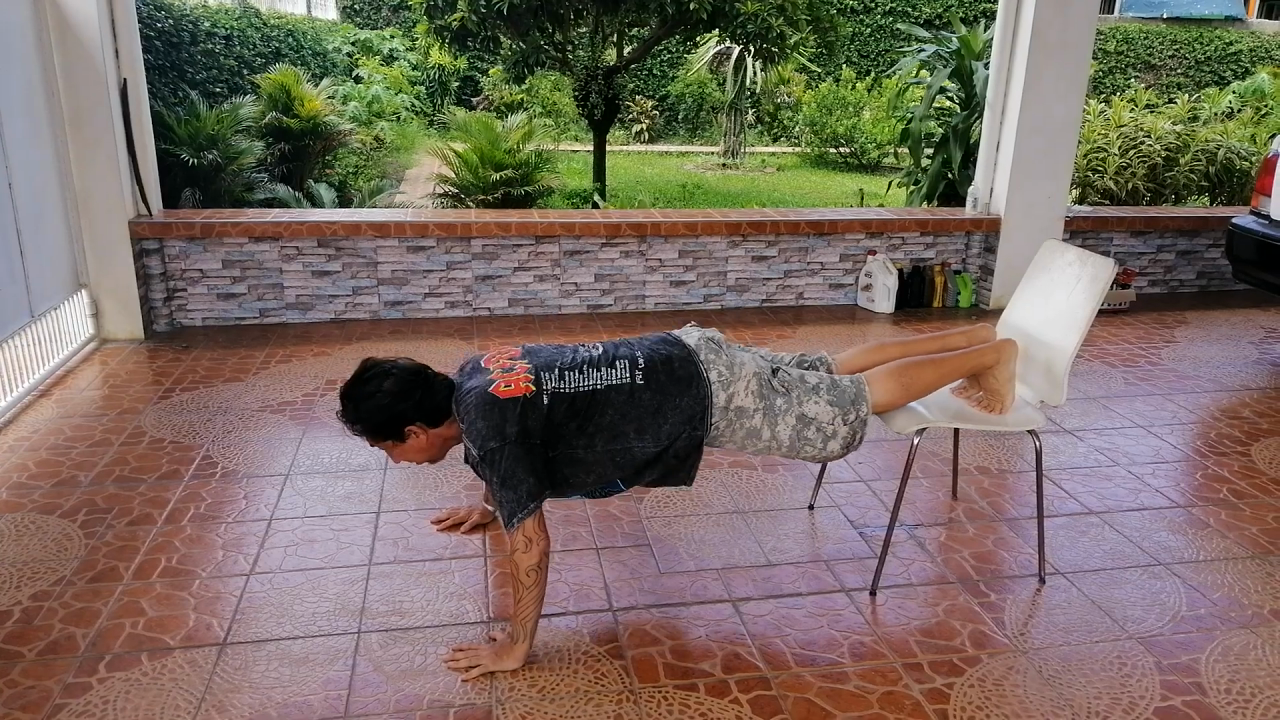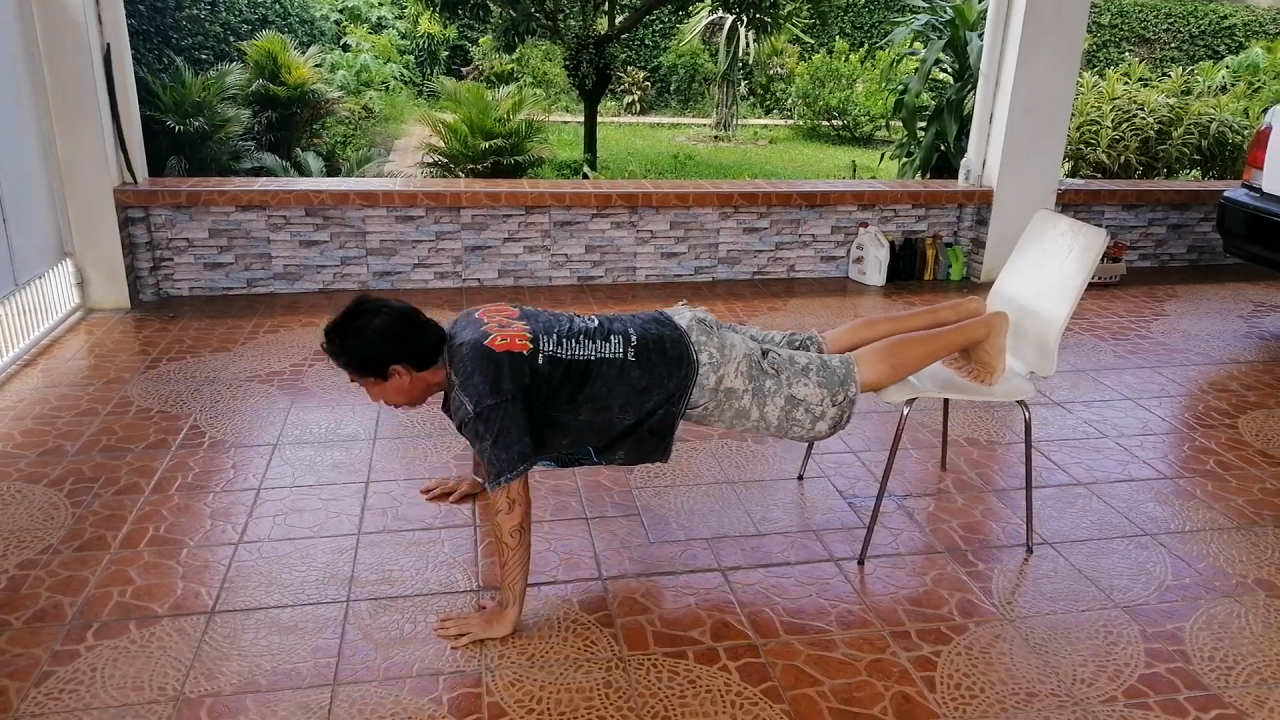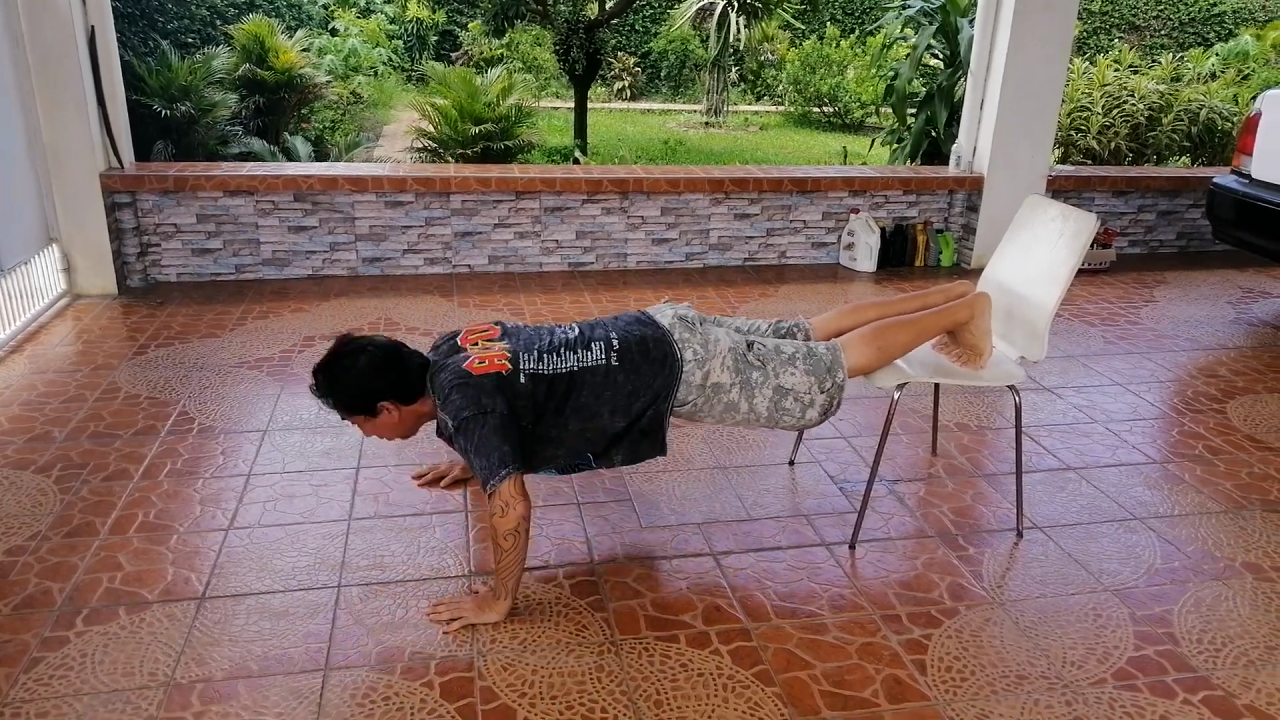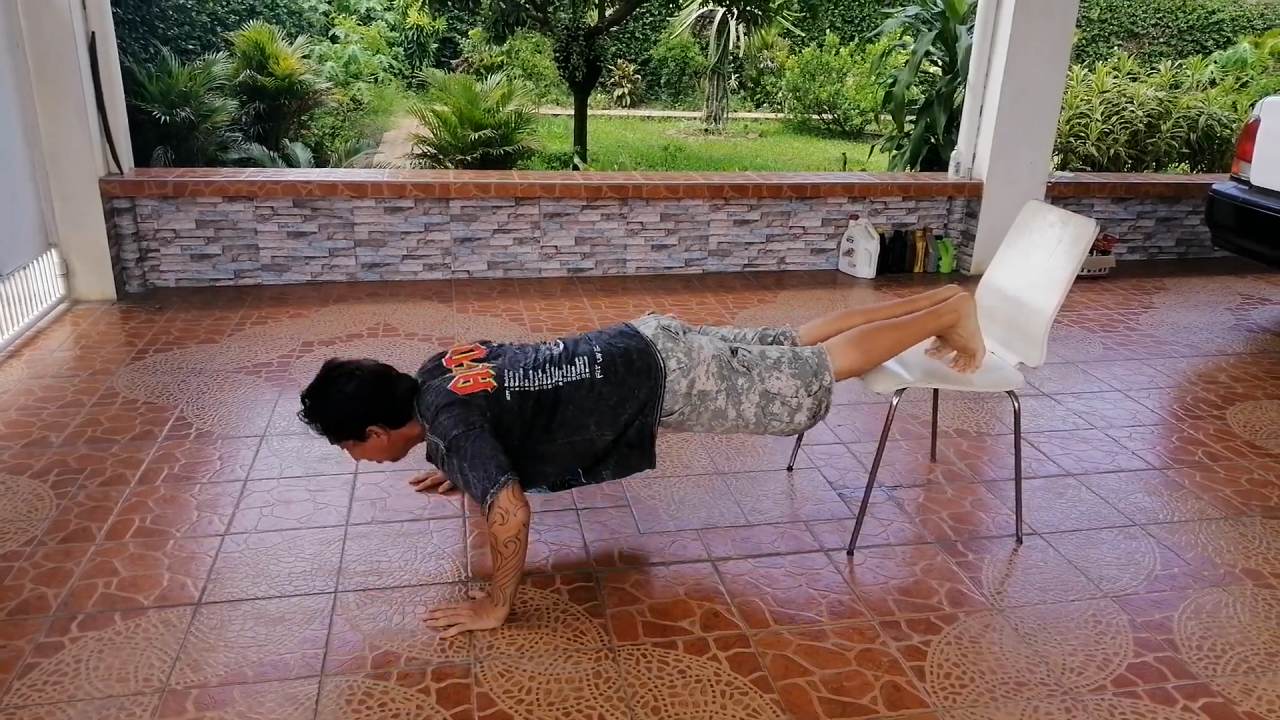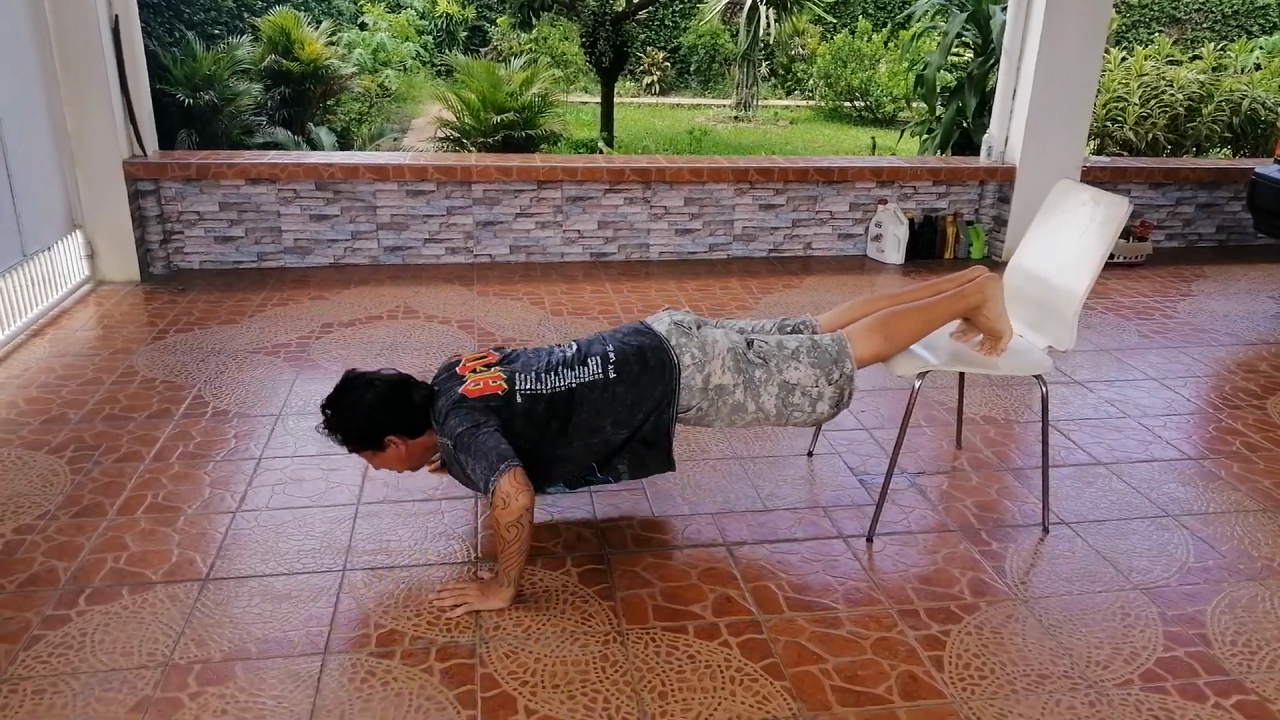
dt=1s
person 1, frame 1
left shoulder: (486, 422)
right shoulder: (469, 378)
left elbow: (531, 539)
left wrist: (515, 644)
right wrist: (490, 501)
left hip: (707, 395)
right hip: (690, 357)
left knee: (856, 403)
right knee: (833, 373)
left ankle: (991, 356)
right ankle: (973, 335)
person 1, frame 2
left shoulder: (475, 376)
right shoulder: (461, 334)
left elbow: (514, 504)
left wrist: (505, 610)
right wrist: (479, 469)
left hip: (694, 373)
right hip: (678, 338)
left knee: (844, 383)
right knee: (824, 350)
left ankle: (980, 329)
right ankle: (961, 310)
person 1, frame 3
left shoulder: (459, 404)
right shoulder: (446, 353)
left elbow: (511, 502)
left wrist: (499, 597)
right wrist: (474, 457)
left hip: (677, 367)
right hip: (661, 332)
left knee: (832, 368)
right knee: (812, 337)
left ankle: (964, 311)
right ankle: (951, 295)
person 1, frame 4
left shoulder: (447, 427)
right shoulder: (434, 374)
left elbow: (511, 512)
left wrist: (496, 603)
right wrist: (462, 465)
left hip: (662, 379)
right hip: (647, 345)
left knee: (821, 369)
right knee: (799, 347)
left ankle: (950, 313)
right ankle: (938, 300)
person 1, frame 5
left shoulder: (458, 429)
right shoulder: (449, 379)
left elbow: (514, 496)
left wrist: (501, 584)
right wrist: (476, 455)
left hip: (678, 376)
right hip: (664, 342)
left knee: (839, 362)
right knee: (821, 334)
left ankle: (975, 294)
right ankle: (961, 281)
